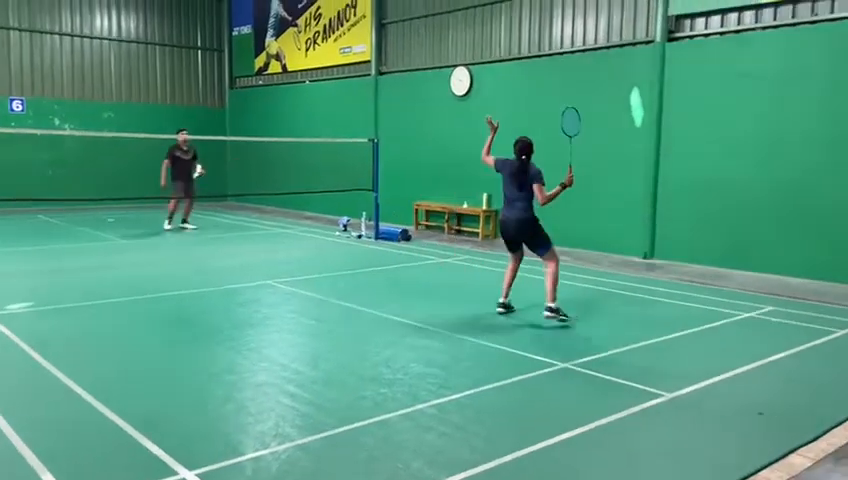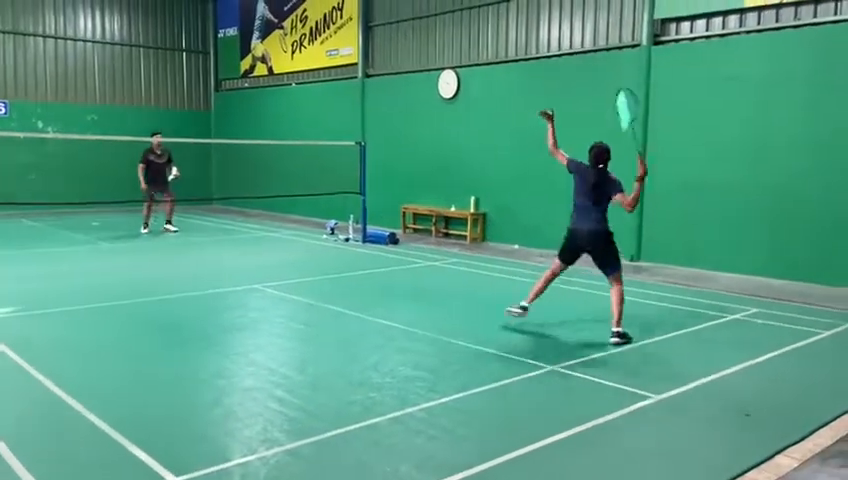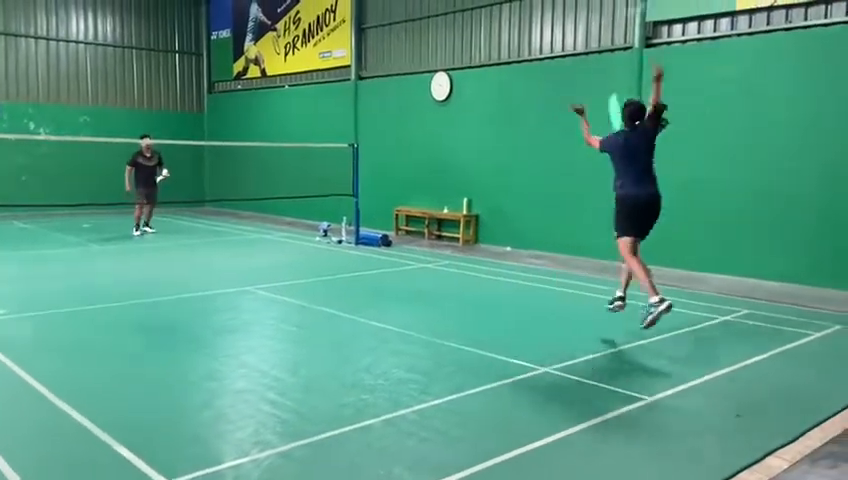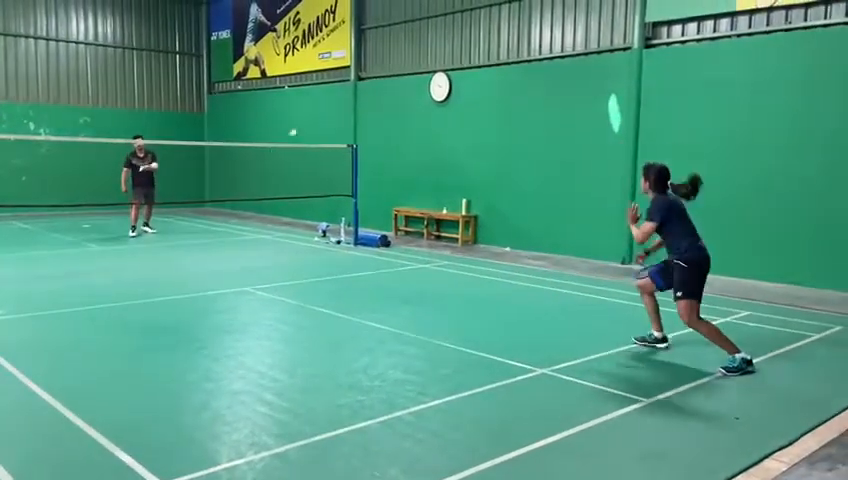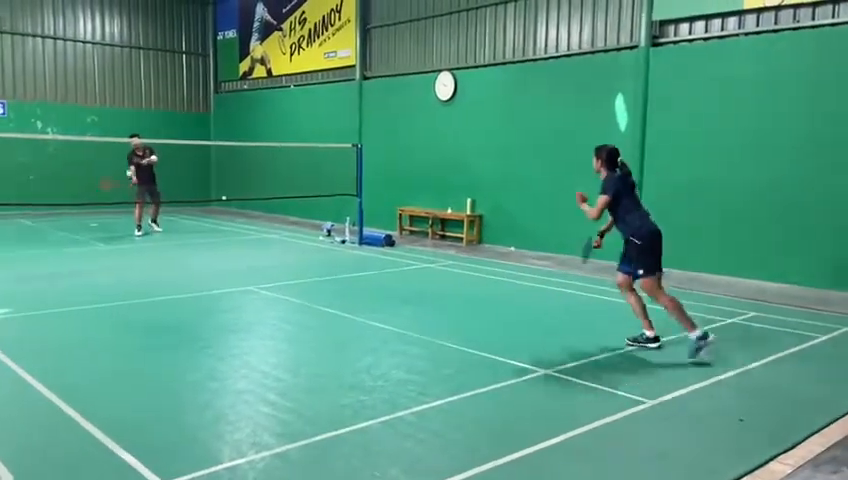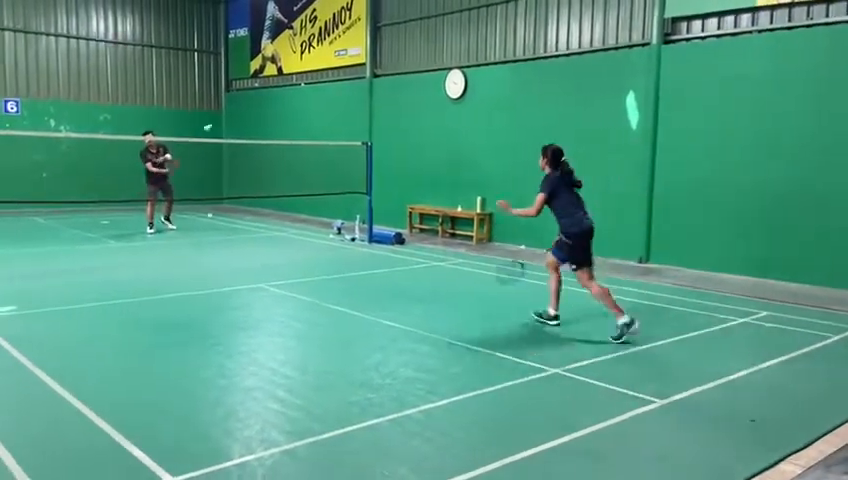
dt=0.3s
person 1, frame 1
left shoulder: (505, 165)
right shoulder: (534, 171)
left elbow: (484, 156)
right elbow: (542, 200)
left wrist: (492, 133)
right wrist: (563, 186)
left hip: (506, 223)
right hip: (525, 223)
left knee: (515, 260)
right knee: (552, 261)
left ankle: (503, 301)
right ankle: (551, 306)
person 1, frame 2
left shoulder: (579, 169)
right shoulder: (611, 182)
left elbow: (553, 149)
right elbow: (630, 206)
left wrist: (550, 123)
right wrist: (640, 179)
left hip: (576, 233)
right hip: (599, 236)
left knee: (553, 272)
right knee: (616, 284)
left ankle: (525, 304)
right ankle: (617, 330)
person 1, frame 3
left shoulder: (616, 139)
right shoulder: (649, 131)
left elbow: (591, 141)
right elbow: (655, 108)
left wrist: (582, 117)
right wrist: (657, 81)
left hip: (629, 200)
right hip: (652, 200)
left knee: (627, 253)
right knee: (632, 247)
left ankle: (657, 300)
right ankle: (621, 294)
person 1, frame 4
left shoulder: (659, 203)
right shoulder: (666, 200)
left elbow: (640, 238)
left wrist: (632, 224)
right wrist: (649, 252)
left hip: (690, 262)
right hip: (680, 260)
left knee: (689, 318)
right knee: (643, 286)
left ankle: (741, 358)
right ankle: (658, 336)
person 1, frame 5
left shoulder: (611, 181)
right shoulder: (615, 179)
left elbow: (594, 214)
left wrist: (582, 204)
right wrist: (601, 233)
left hip: (641, 238)
right hip: (636, 239)
left knee: (653, 291)
right knee: (622, 283)
left ankle: (698, 334)
right ankle: (650, 334)
person 1, frame 6
left shoulder: (550, 179)
right shoulder: (562, 177)
left elbow: (534, 211)
left wrist: (511, 210)
right wrist: (563, 235)
left hip: (575, 232)
right hip: (577, 230)
left knee: (586, 281)
right knee: (551, 263)
left ankle: (624, 320)
right ankle: (552, 313)
